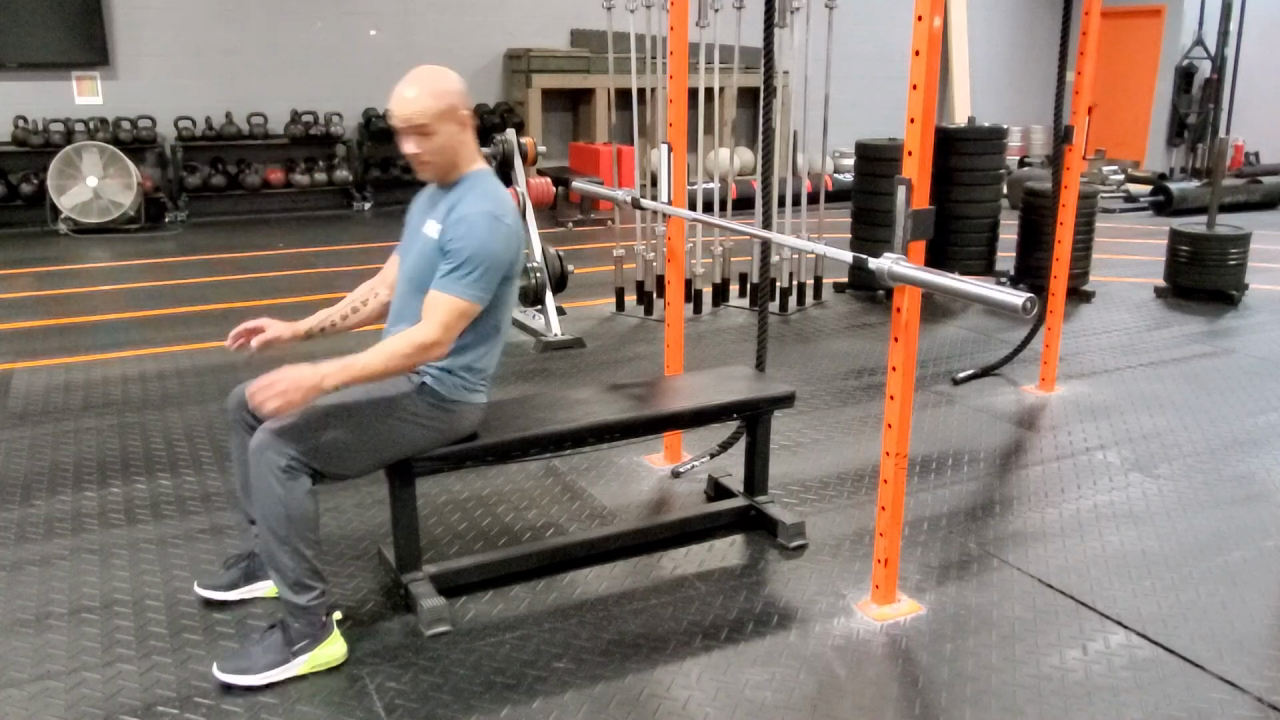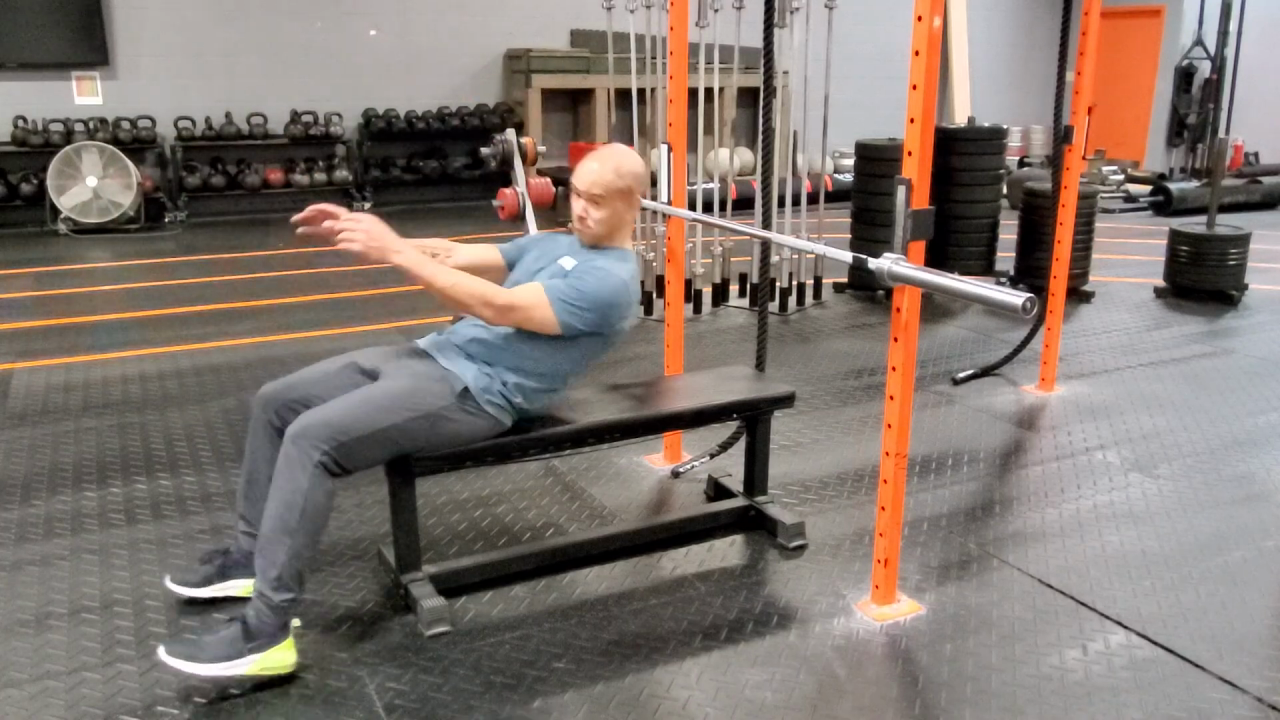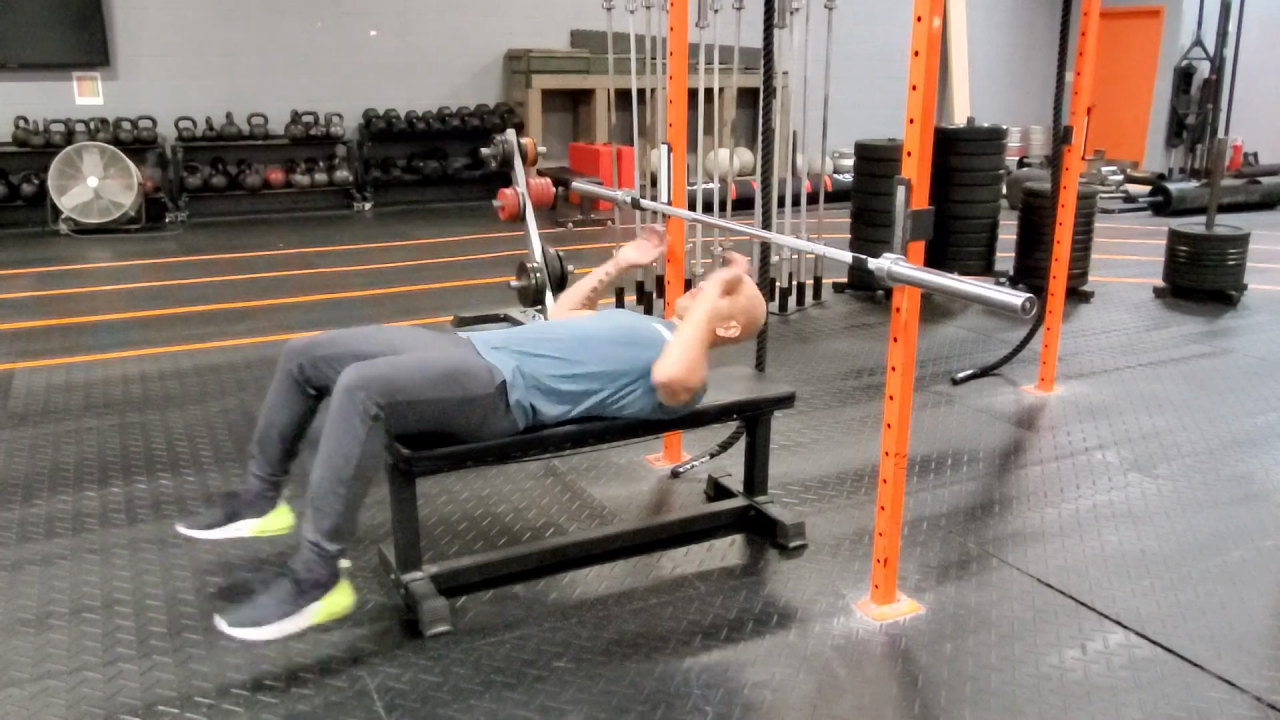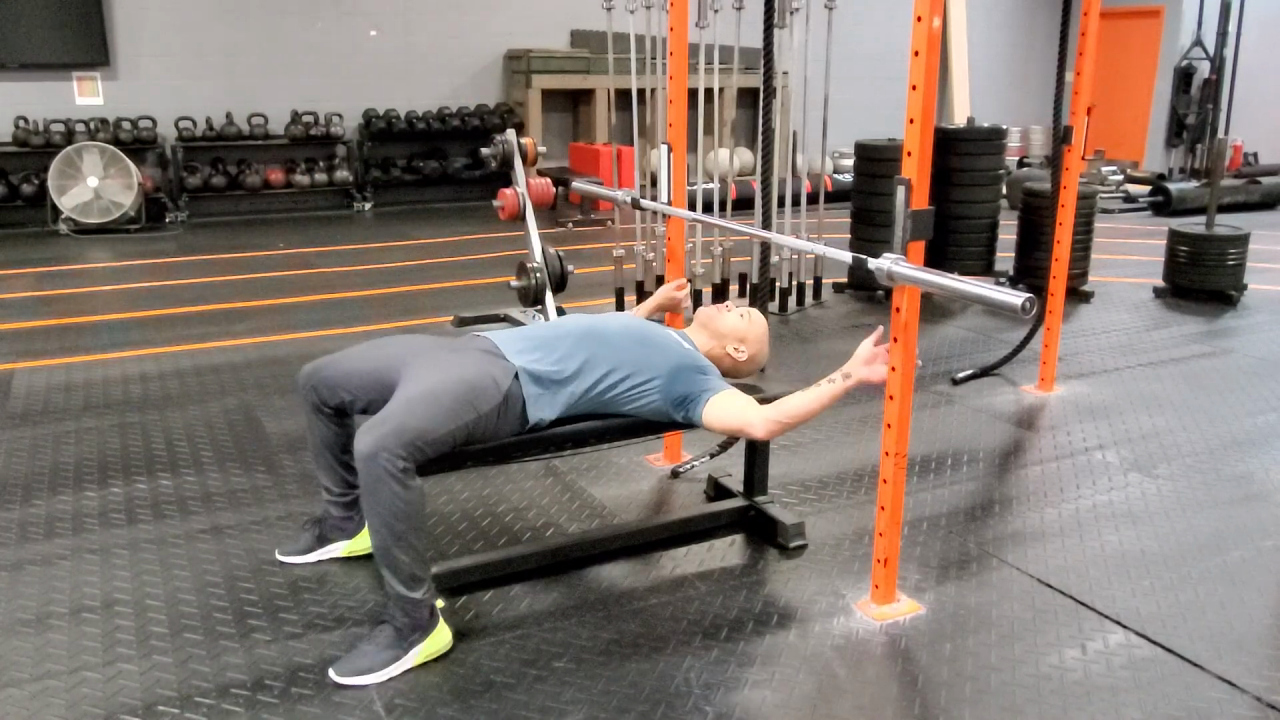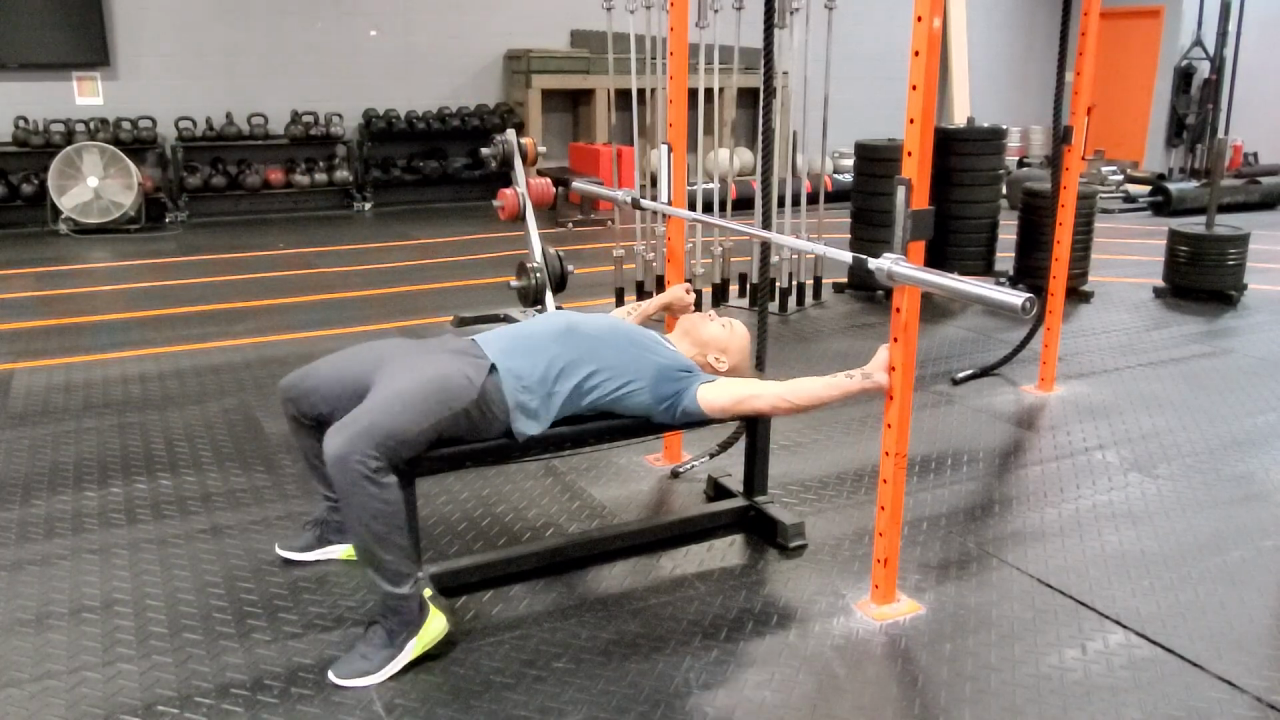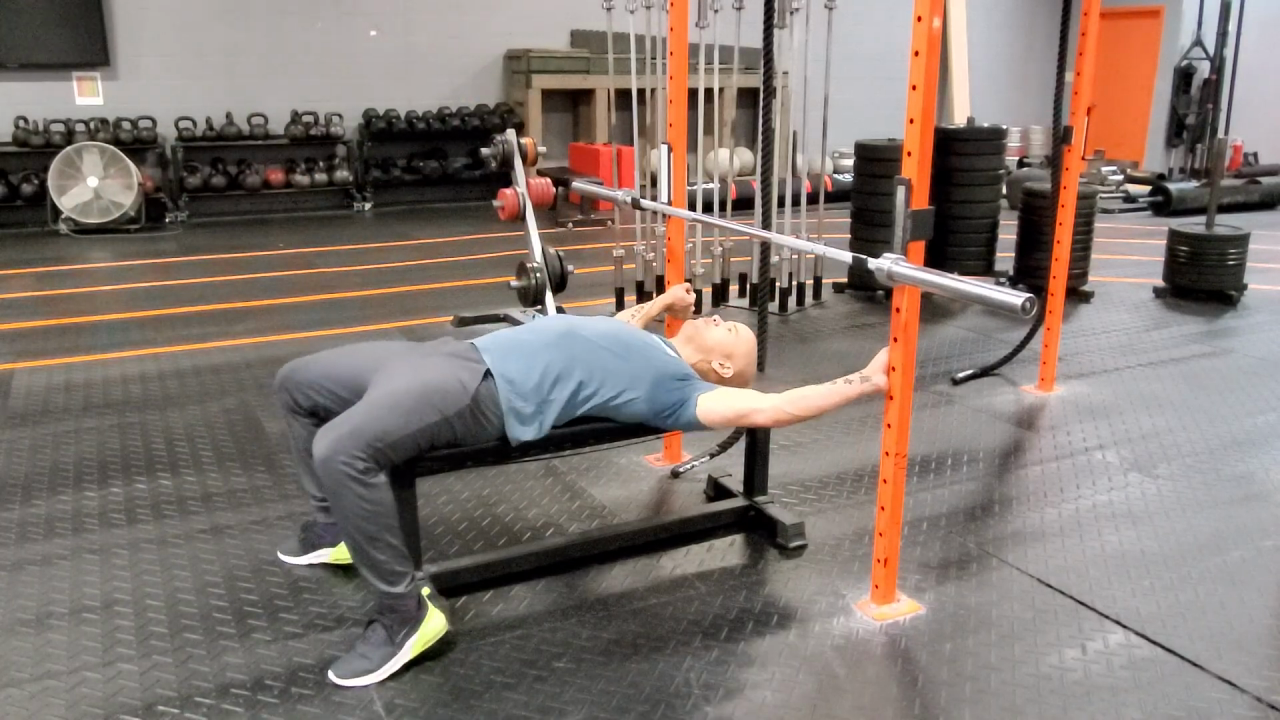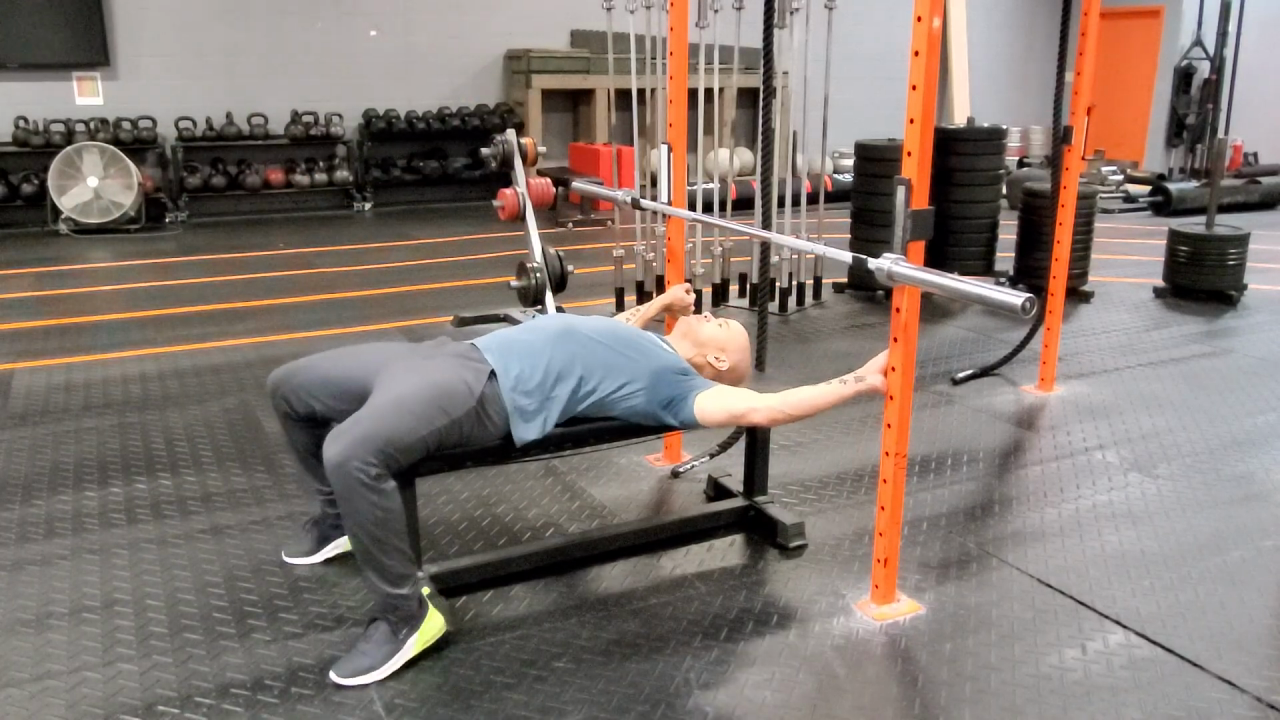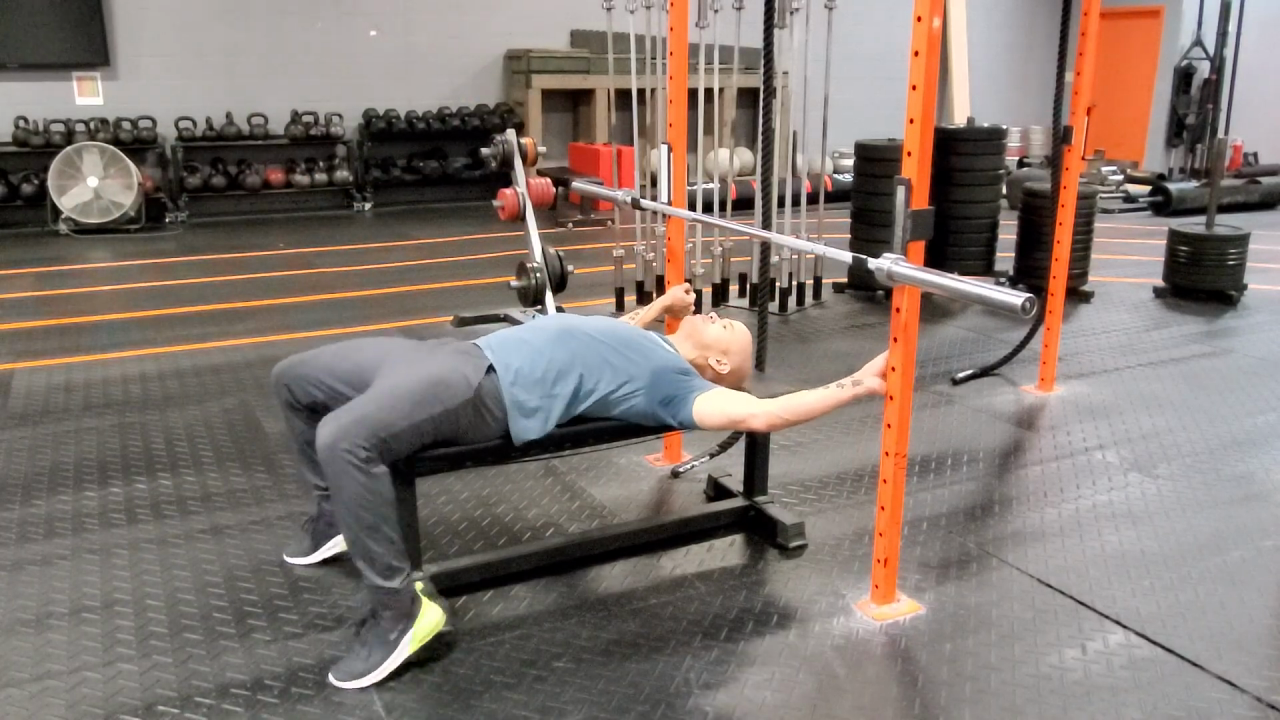
dt=0.5s
person 1, frame 1
left shoulder: (483, 217)
right shoulder: (433, 197)
left elbow: (432, 341)
right elbow: (384, 293)
left wrist: (318, 379)
right wrist: (299, 328)
left hip: (436, 395)
right hip: (393, 366)
left knee: (276, 445)
right knee: (248, 404)
left ankle: (308, 628)
right ankle: (268, 551)
person 1, frame 2
left shoulder: (609, 282)
right shoulder: (558, 244)
left elbow: (498, 306)
right elbow: (457, 258)
left wrist: (393, 251)
right wrist: (364, 232)
left hip: (471, 396)
right hip: (432, 355)
left knee: (312, 439)
right knee: (275, 403)
left ankle: (268, 629)
right ankle: (253, 552)
person 1, frame 3
left shoulder: (681, 378)
right shoulder: (643, 329)
left elbow: (670, 378)
right elbow: (561, 314)
left wrist: (717, 290)
right wrist: (619, 263)
left hip: (501, 392)
right hip: (474, 349)
left knee: (359, 390)
right knee: (307, 361)
left ankle: (318, 578)
right ankle: (262, 499)
person 1, frame 4
left shoulder: (694, 377)
right shoulder: (661, 337)
left elbow: (759, 422)
left wrist: (850, 374)
right wrist: (656, 301)
left hip: (506, 385)
right hip: (477, 346)
left knee: (382, 449)
right knee: (322, 382)
left ankle: (415, 623)
right ankle: (347, 519)
person 1, frame 5
left shoulder: (678, 380)
right shoulder: (651, 345)
left elbow: (768, 397)
left wrist: (868, 377)
right wrist: (663, 298)
left hip: (487, 388)
left knee: (350, 449)
right knee: (300, 395)
left ankle: (406, 614)
right ankle: (348, 521)
person 1, frame 6
left shoulder: (677, 387)
right shoulder: (651, 349)
left elbow: (767, 409)
right wrist: (664, 300)
left hip: (483, 392)
left knee: (341, 450)
right knee: (298, 384)
left ankle: (404, 613)
right ankle: (334, 527)
person 1, frame 7
left shoulder: (676, 385)
right shoulder: (648, 346)
left elbow: (761, 408)
left wrist: (864, 379)
right wrist: (663, 302)
left hip: (487, 393)
right hip: (454, 353)
left knee: (353, 451)
right knee: (290, 388)
left ankle: (406, 612)
right ankle: (340, 516)
person 1, frame 8
left shoulder: (677, 384)
right shoulder: (651, 347)
left elbow: (761, 414)
left wrist: (861, 382)
right wrist: (664, 302)
left hip: (487, 391)
right hip: (461, 352)
left knee: (342, 437)
right knee: (295, 380)
left ankle: (398, 607)
right ankle: (338, 516)
